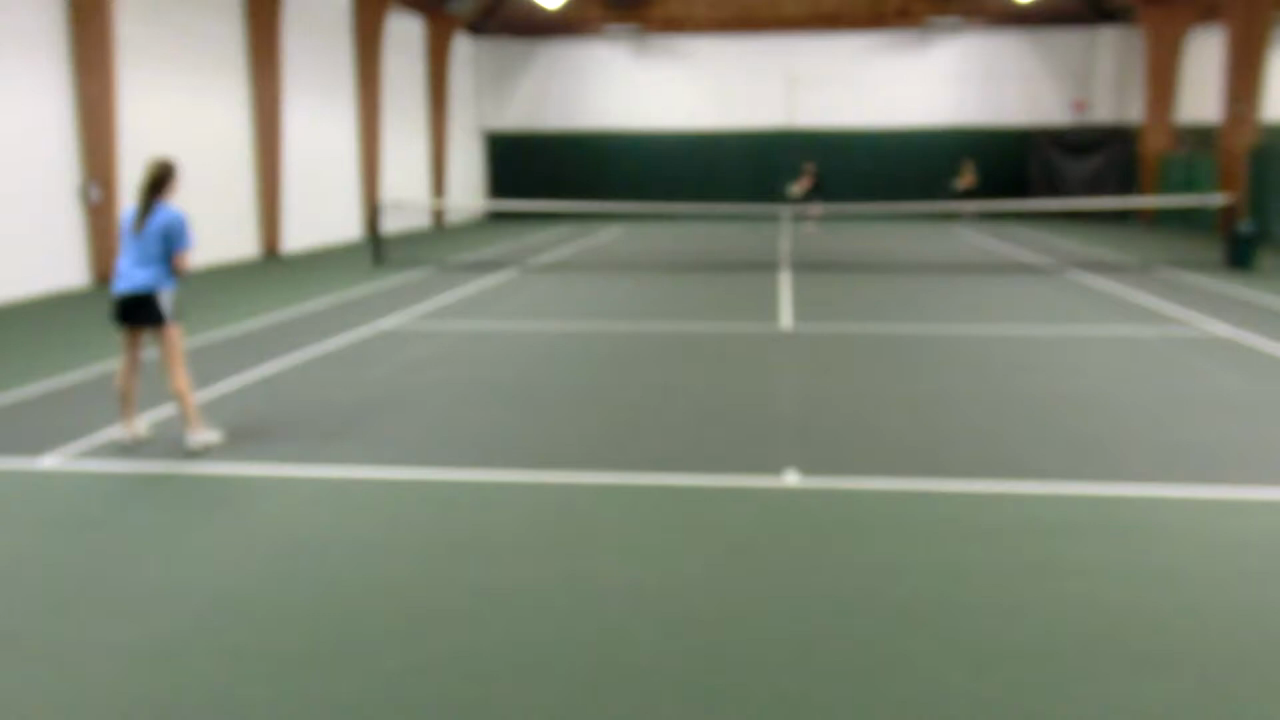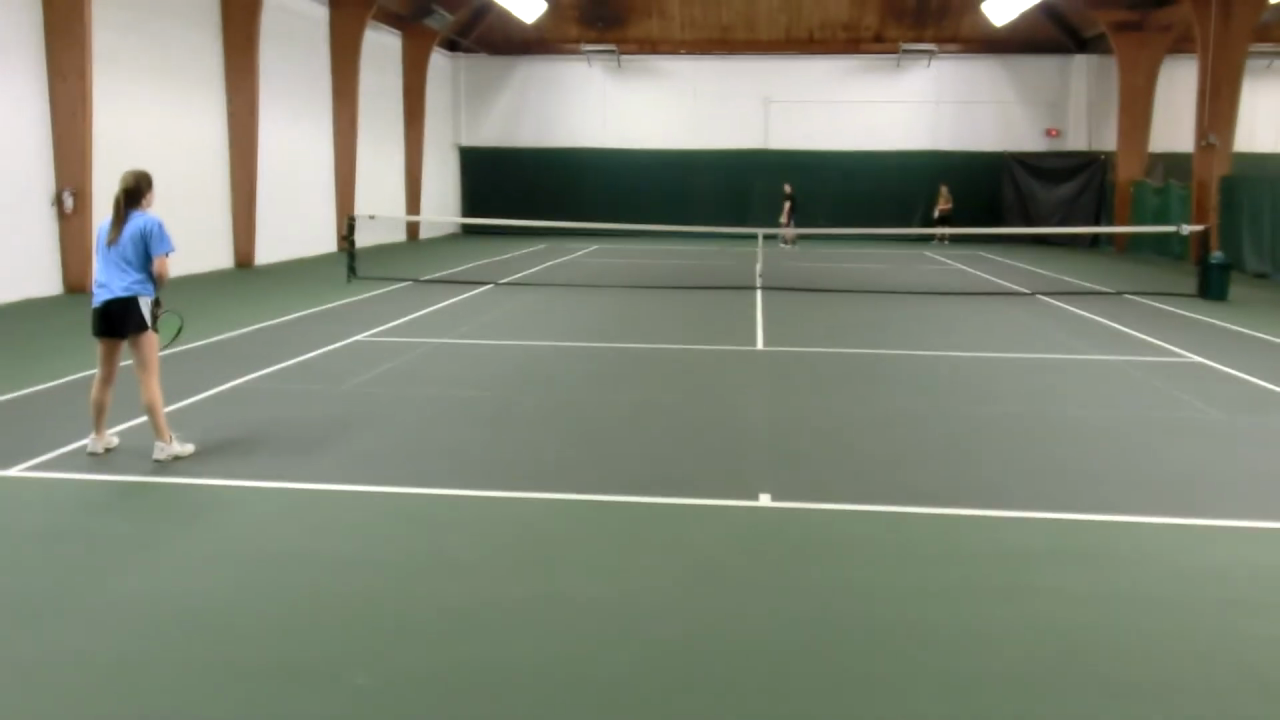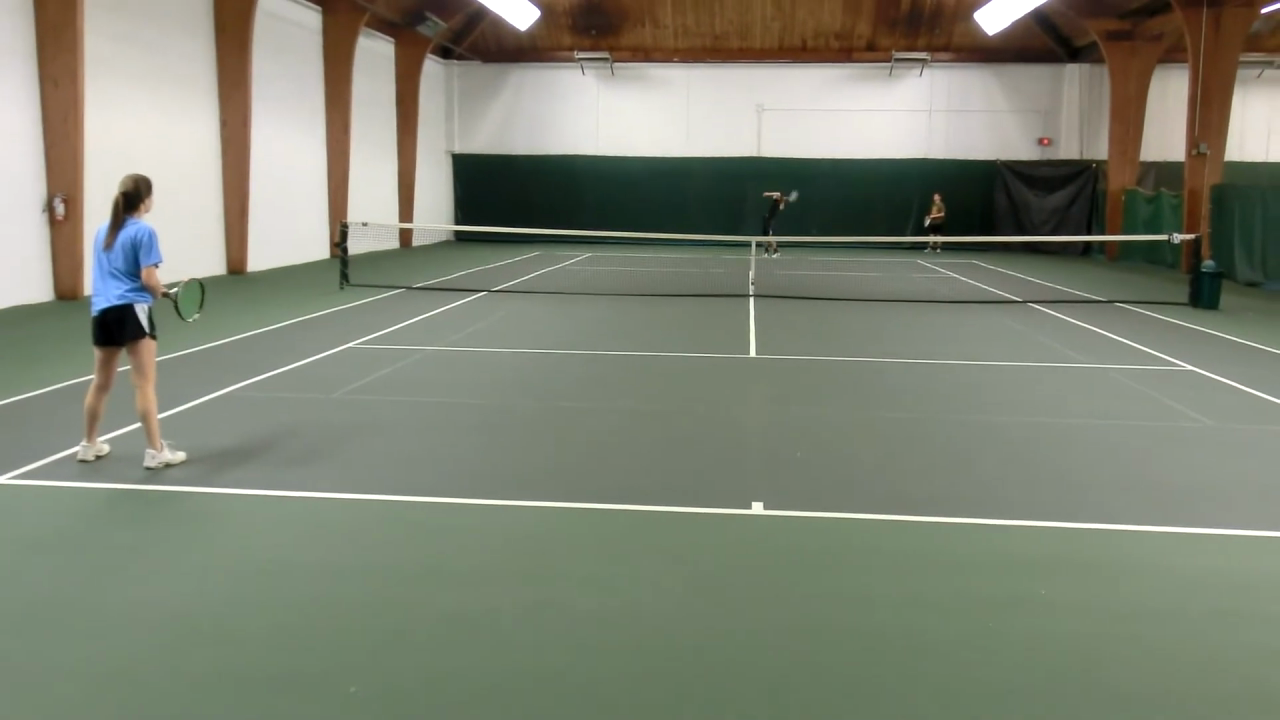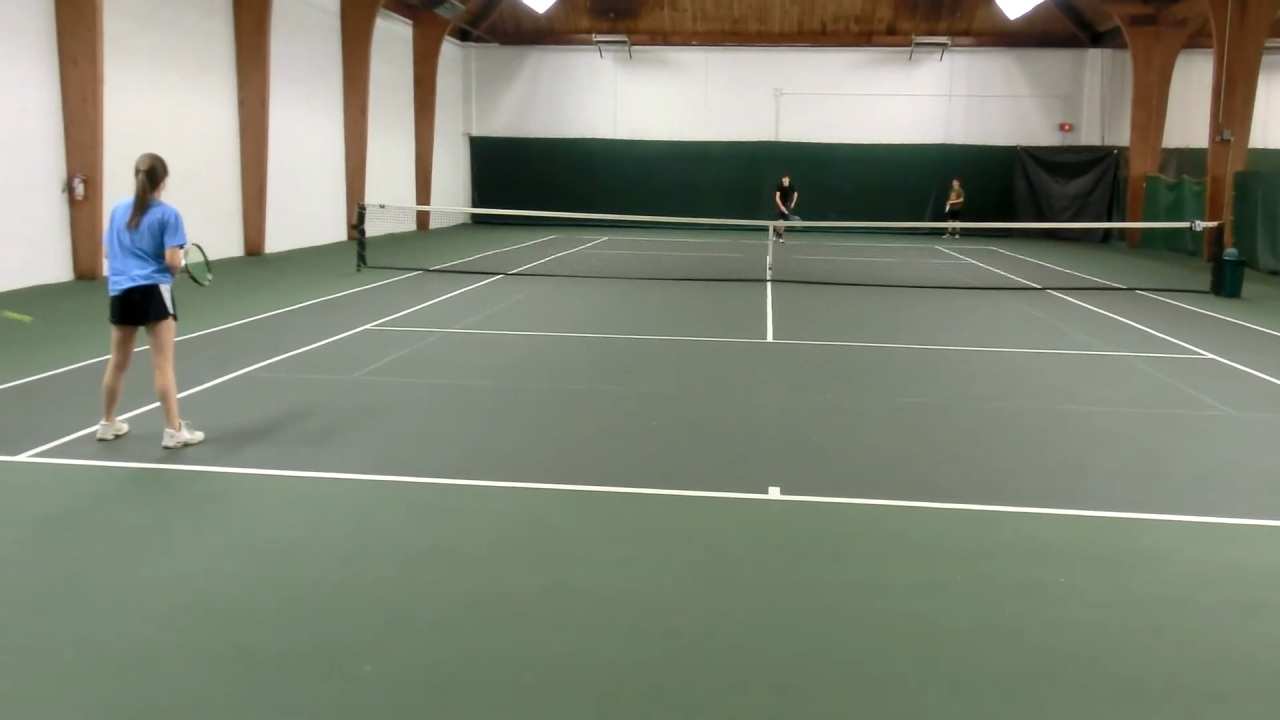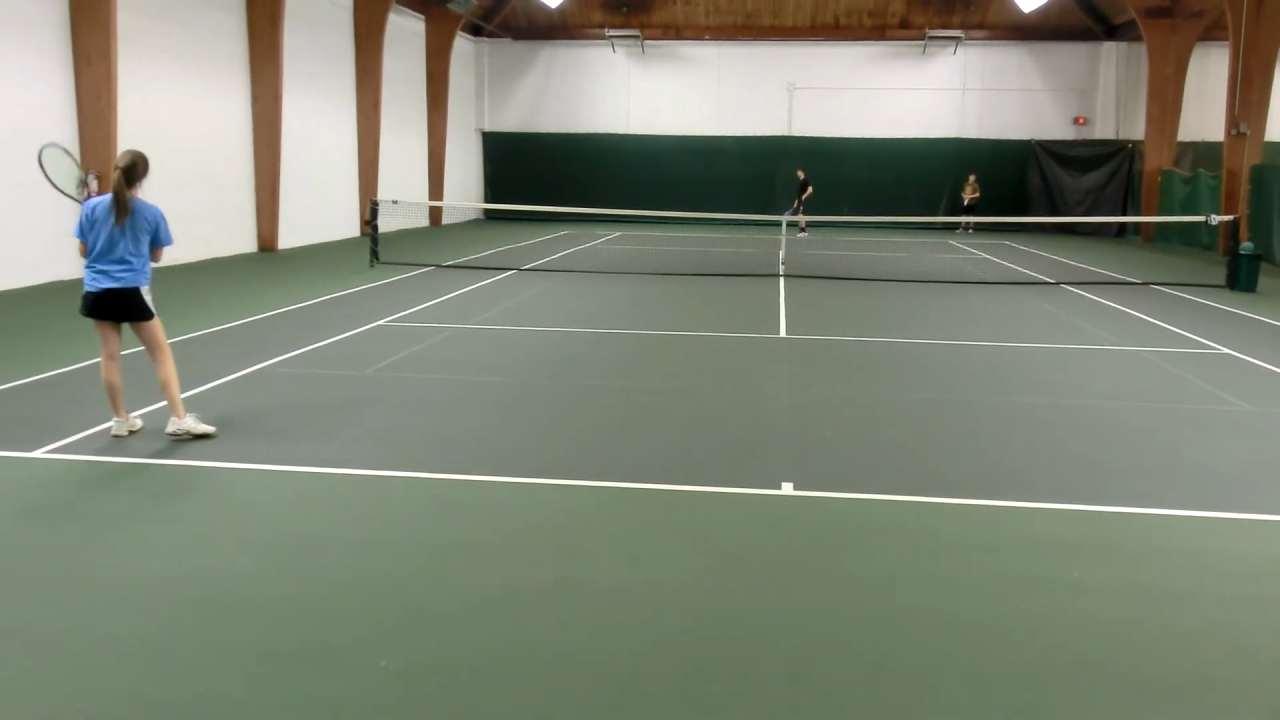
dt=1s
person 1, frame 1
left shoulder: (131, 214)
right shoulder: (172, 217)
left elbow: (124, 253)
right elbow: (179, 265)
right wrist: (172, 272)
left hip: (124, 292)
right hip: (153, 293)
left knee: (130, 360)
right knee: (176, 365)
left ankle: (129, 425)
right ankle: (194, 429)
person 1, frame 2
left shoulder: (105, 226)
right shoulder: (150, 223)
right elbow: (160, 270)
right wrist: (157, 290)
left hip: (102, 303)
right hip: (132, 302)
left knee: (105, 375)
right knee: (148, 376)
left ankle: (98, 437)
right ankle: (164, 443)
person 1, frame 3
left shoulder: (103, 231)
right shoulder: (143, 232)
right elbow: (148, 279)
right wrist: (160, 292)
left hip: (101, 311)
right hip: (131, 310)
left knee: (101, 382)
right knee: (144, 384)
left ankle: (89, 444)
right ankle: (155, 451)
person 1, frame 4
left shoulder: (118, 210)
right shoulder: (167, 214)
left elbow: (107, 252)
right elbow: (173, 261)
right wrist: (177, 268)
left hip: (120, 292)
right hip: (153, 291)
left knee: (118, 362)
right knee: (163, 364)
left ankle: (108, 423)
right ankle: (173, 430)
person 1, frame 5
left shoulder: (92, 207)
right shoulder: (151, 213)
left elbow: (83, 251)
right elbow: (157, 257)
left hip: (97, 291)
right hip: (133, 291)
left knee: (110, 356)
right knee: (162, 353)
left ankle: (121, 420)
right ankle: (179, 418)
